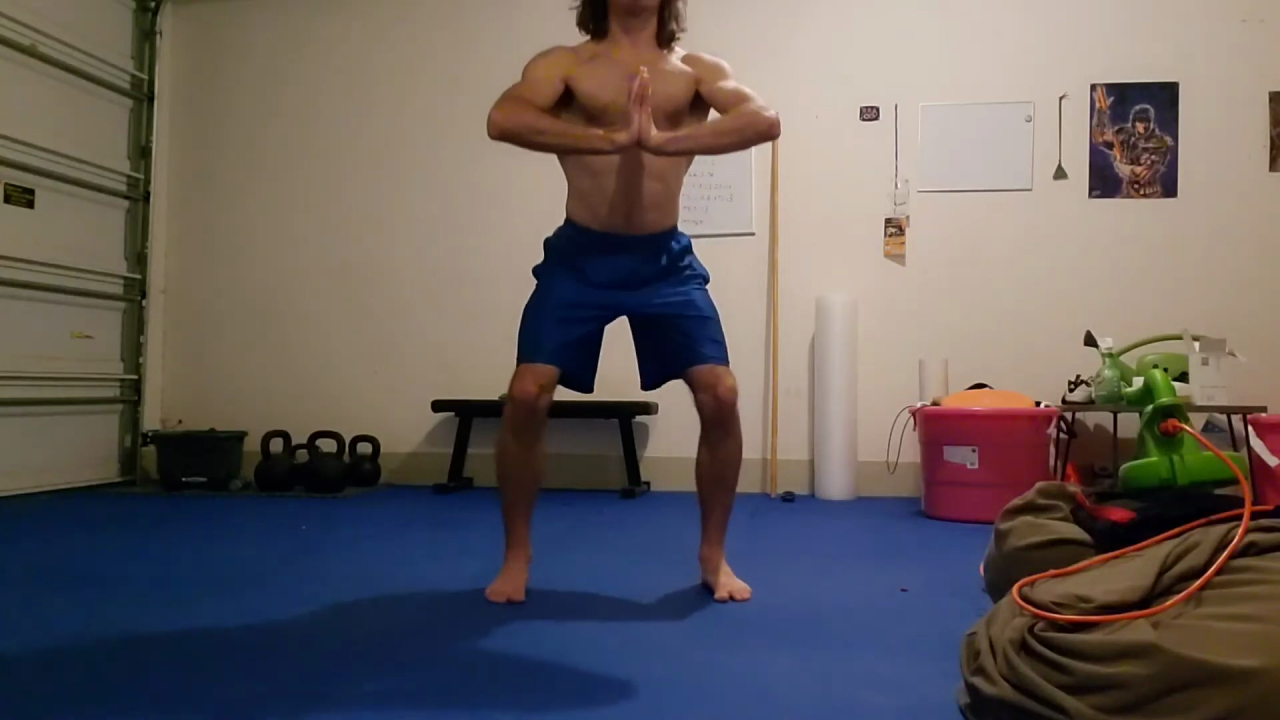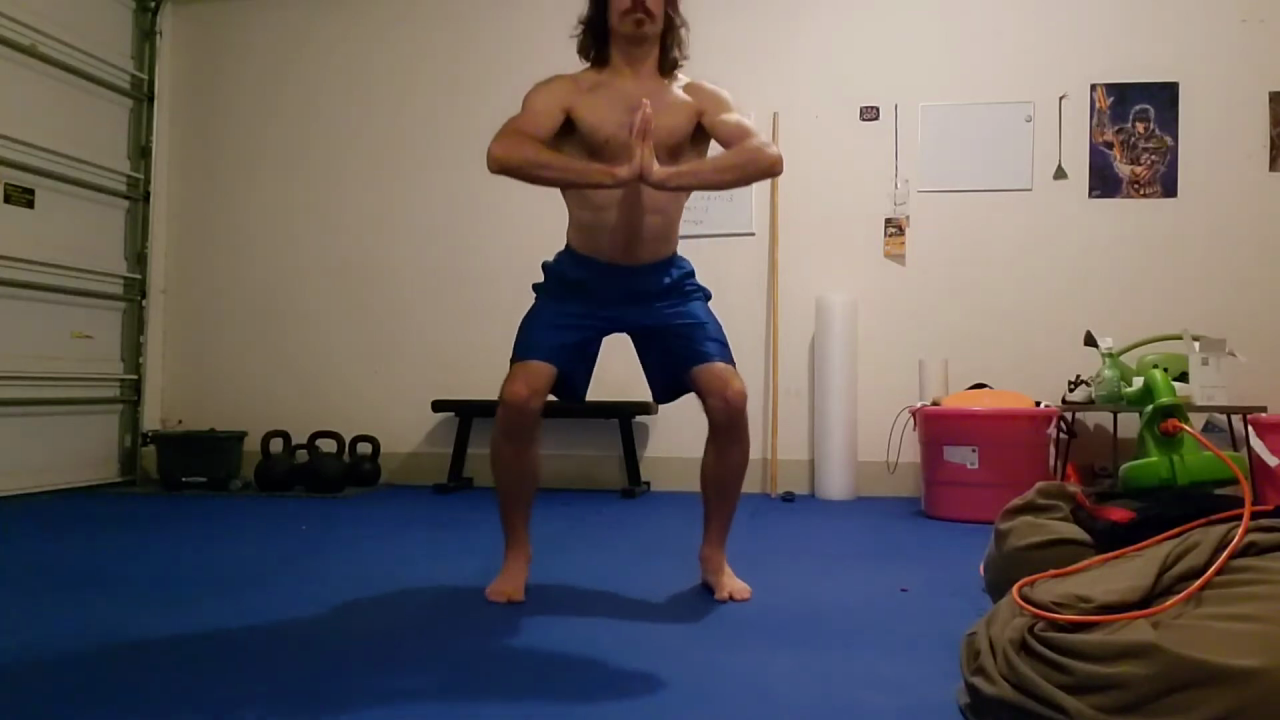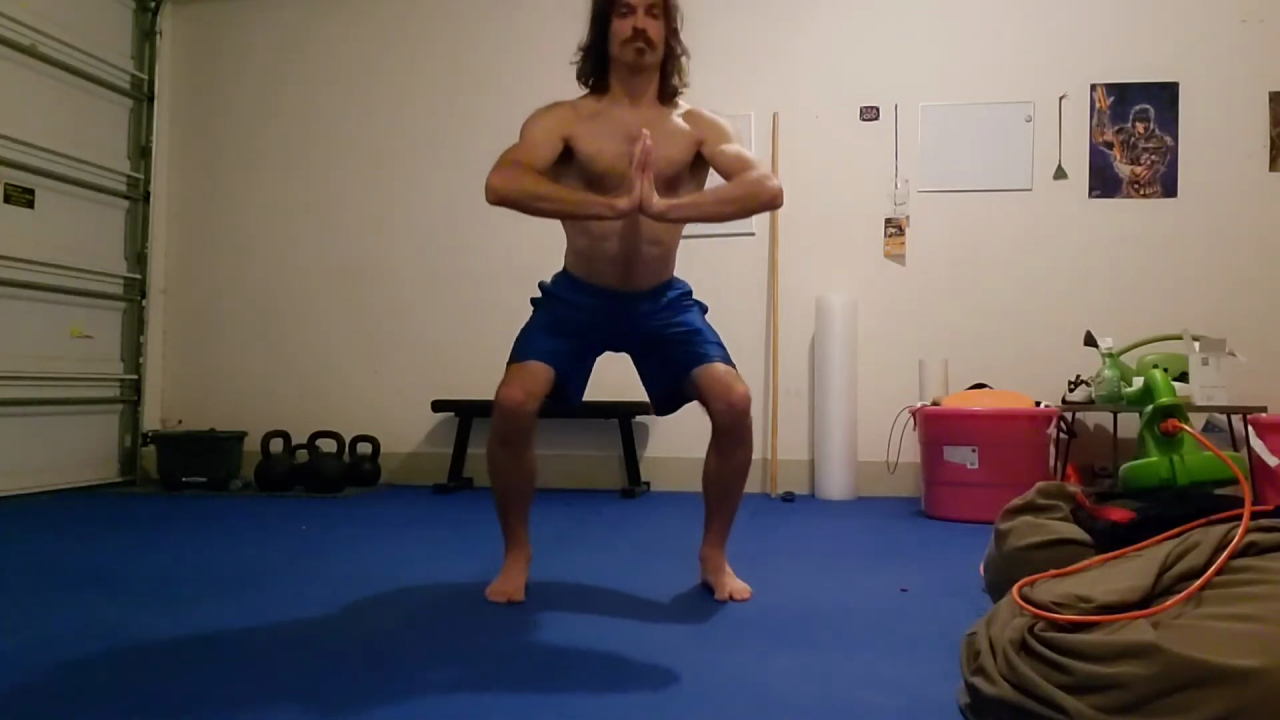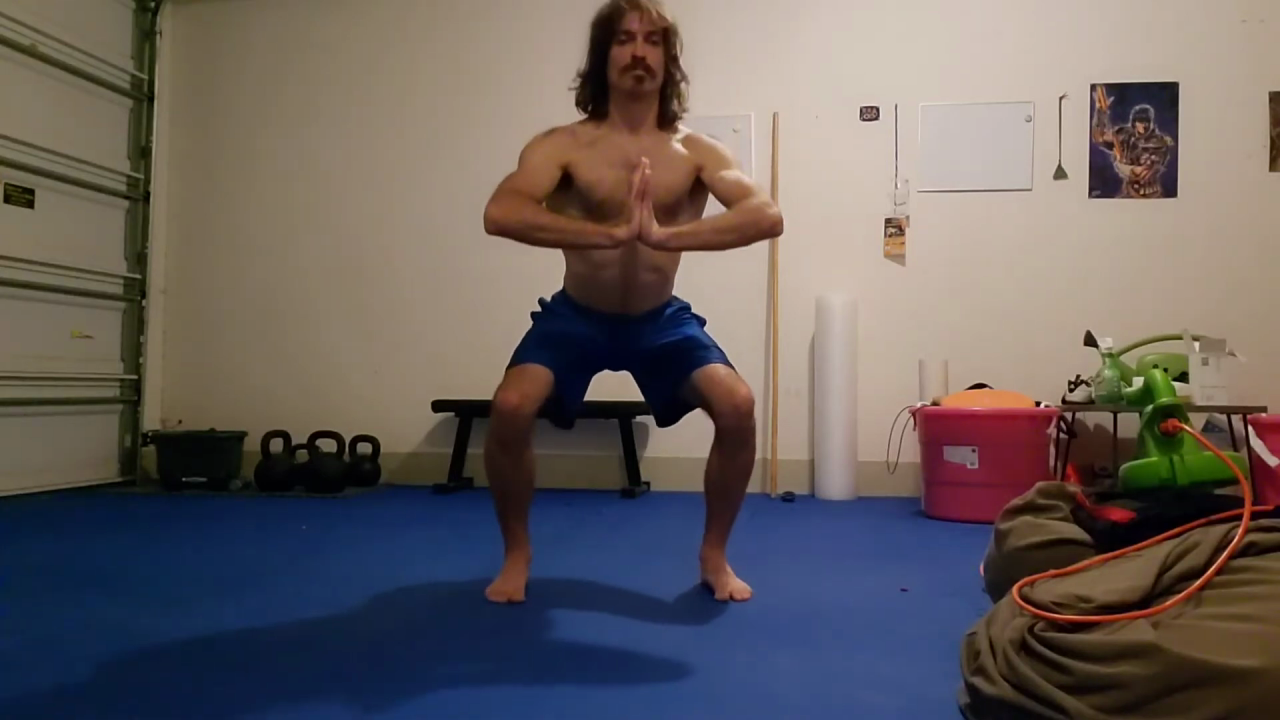
dt=0.3s
person 1, frame 1
left shoulder: (697, 69)
right shoulder: (564, 63)
left elbow: (765, 120)
right elbow: (503, 119)
left wrist: (664, 140)
right wrist: (612, 138)
left hip: (665, 260)
right hip: (580, 258)
left knee: (720, 396)
right knee: (527, 396)
left ankle: (713, 554)
right ankle: (518, 554)
person 1, frame 2
left shoulder: (699, 98)
right shoulder: (564, 92)
left elbow: (767, 157)
right elbow: (502, 153)
left wrist: (667, 175)
right wrist: (616, 172)
left hip: (664, 282)
right hip: (579, 279)
left knee: (728, 400)
right knee: (518, 399)
left ankle: (714, 554)
right ankle: (517, 554)
person 1, frame 3
left shoulder: (697, 126)
right shoulder: (564, 120)
left elbow: (768, 188)
right elbow: (500, 183)
left wrist: (666, 207)
right wrist: (614, 204)
left hip: (661, 301)
right hip: (576, 299)
left knee: (733, 403)
right knee: (514, 402)
left ankle: (714, 554)
right ankle: (517, 553)
person 1, frame 4
left shoulder: (697, 151)
right shoulder: (561, 145)
left elbow: (767, 216)
right elbow: (500, 214)
left wrist: (665, 236)
right wrist: (614, 232)
left hip: (661, 320)
right hip: (576, 317)
left knee: (736, 406)
right knee: (510, 408)
left ankle: (715, 555)
right ankle: (517, 554)
